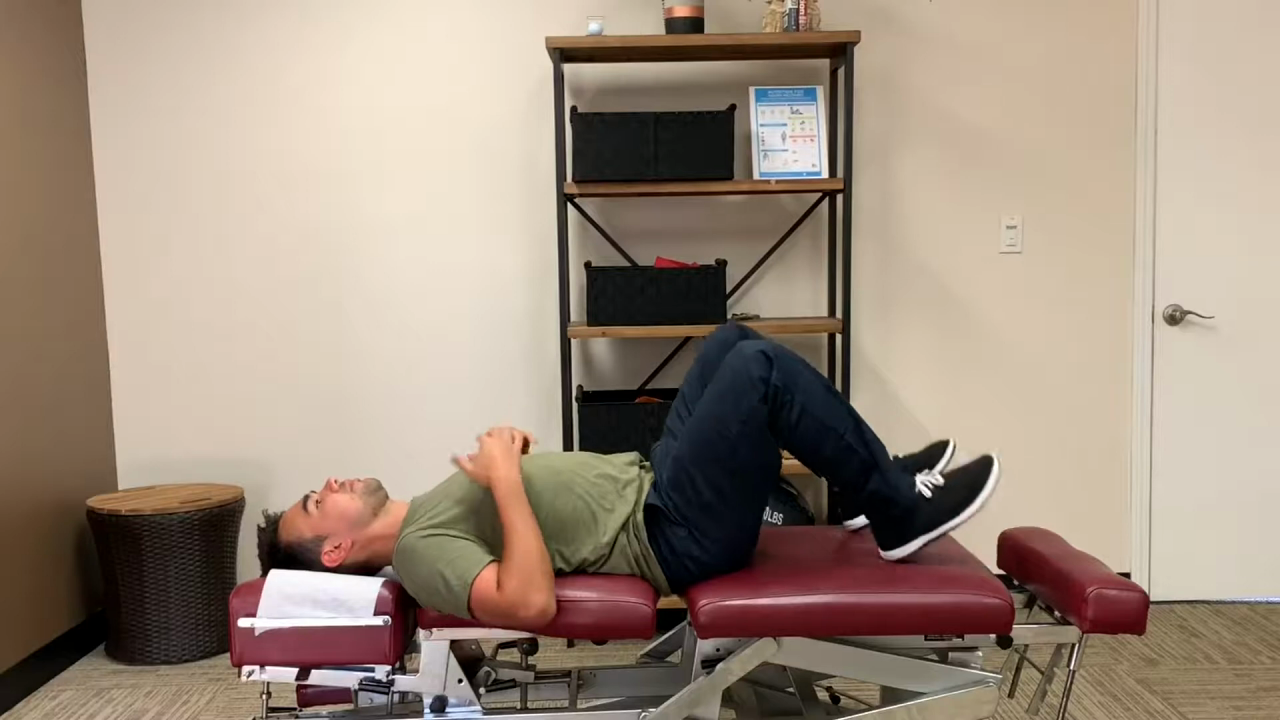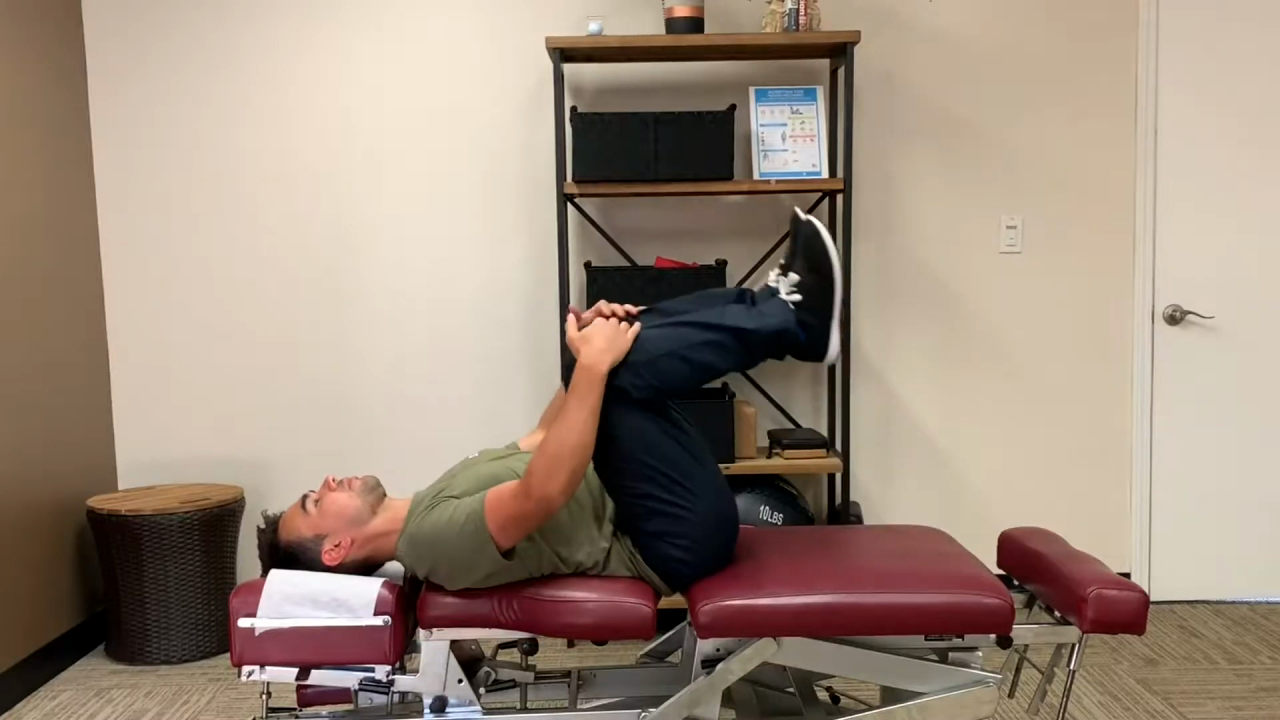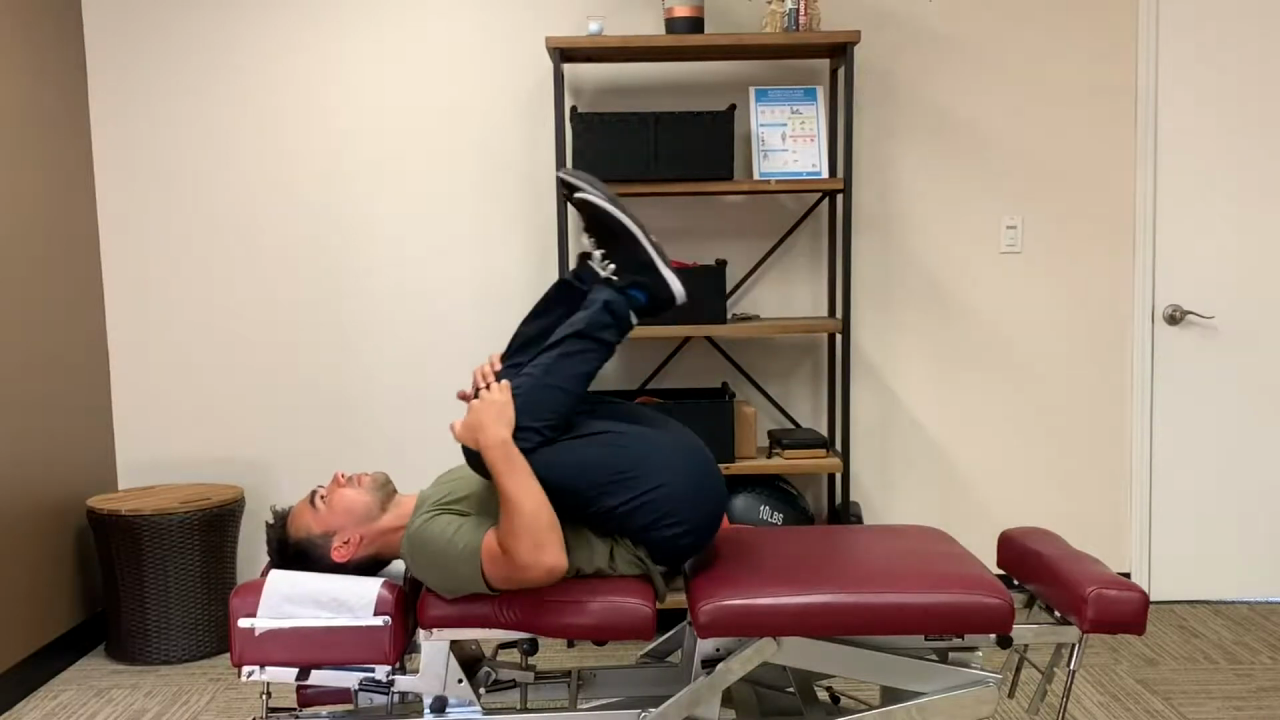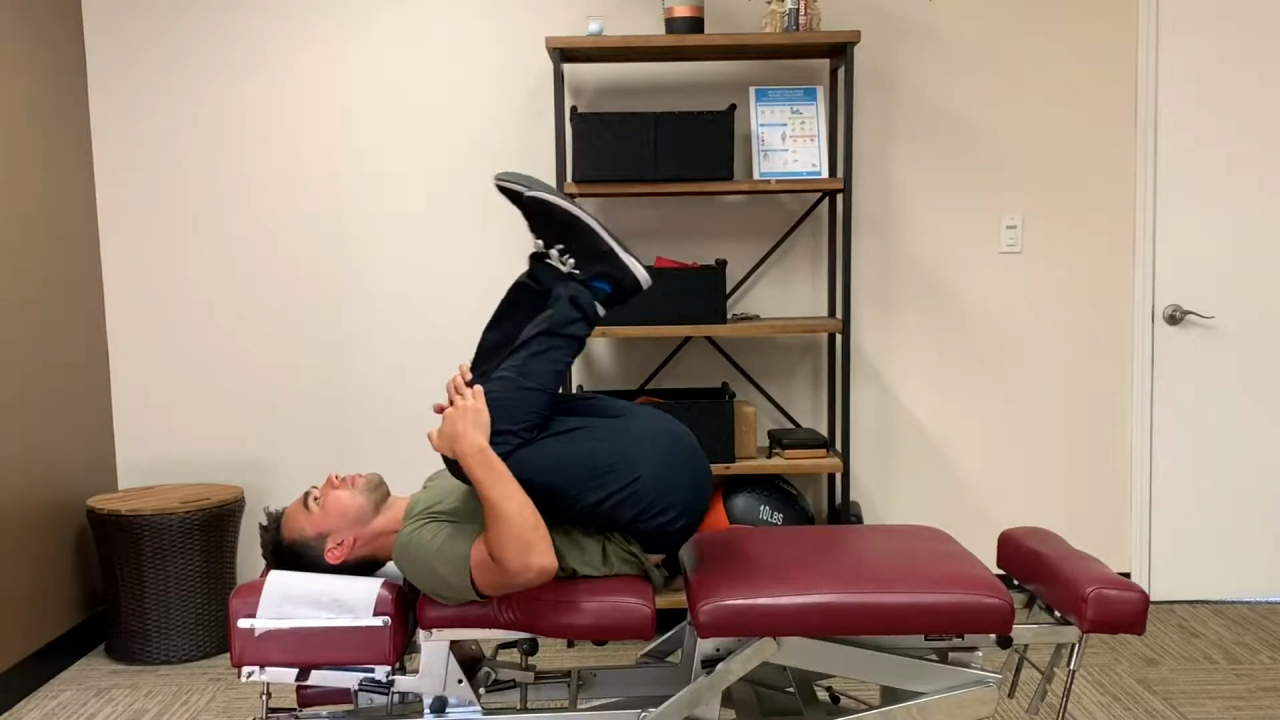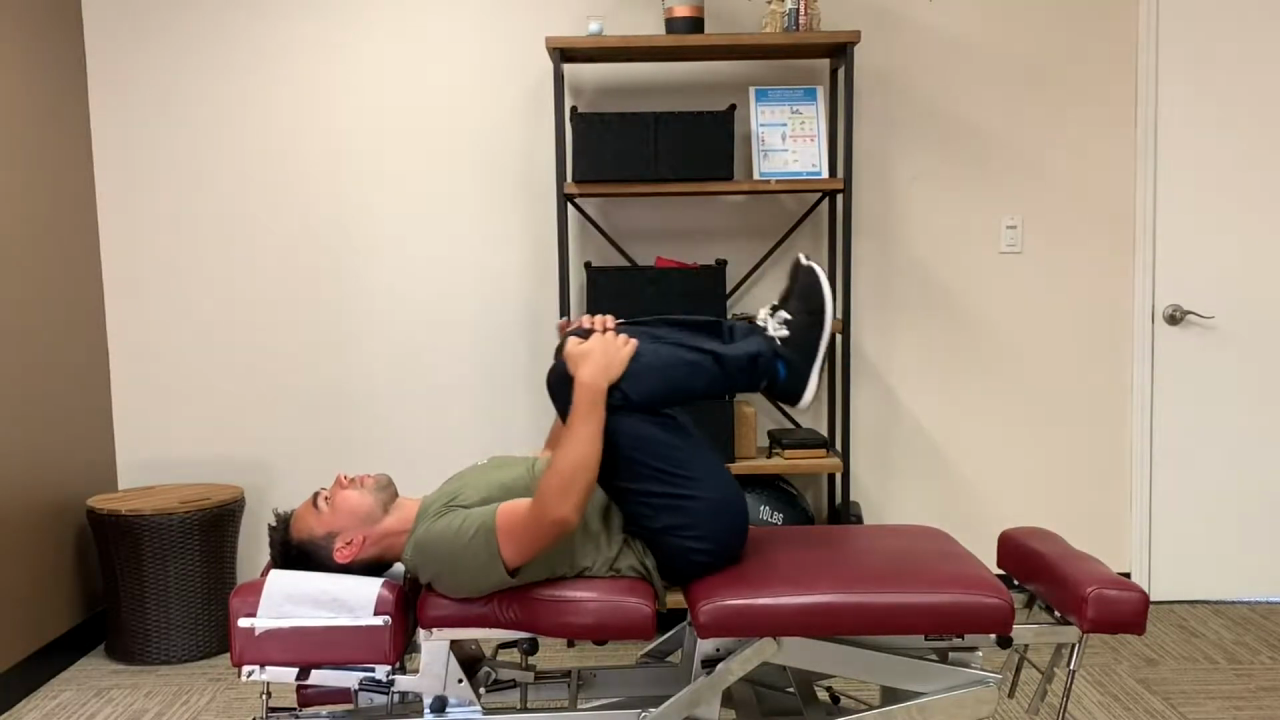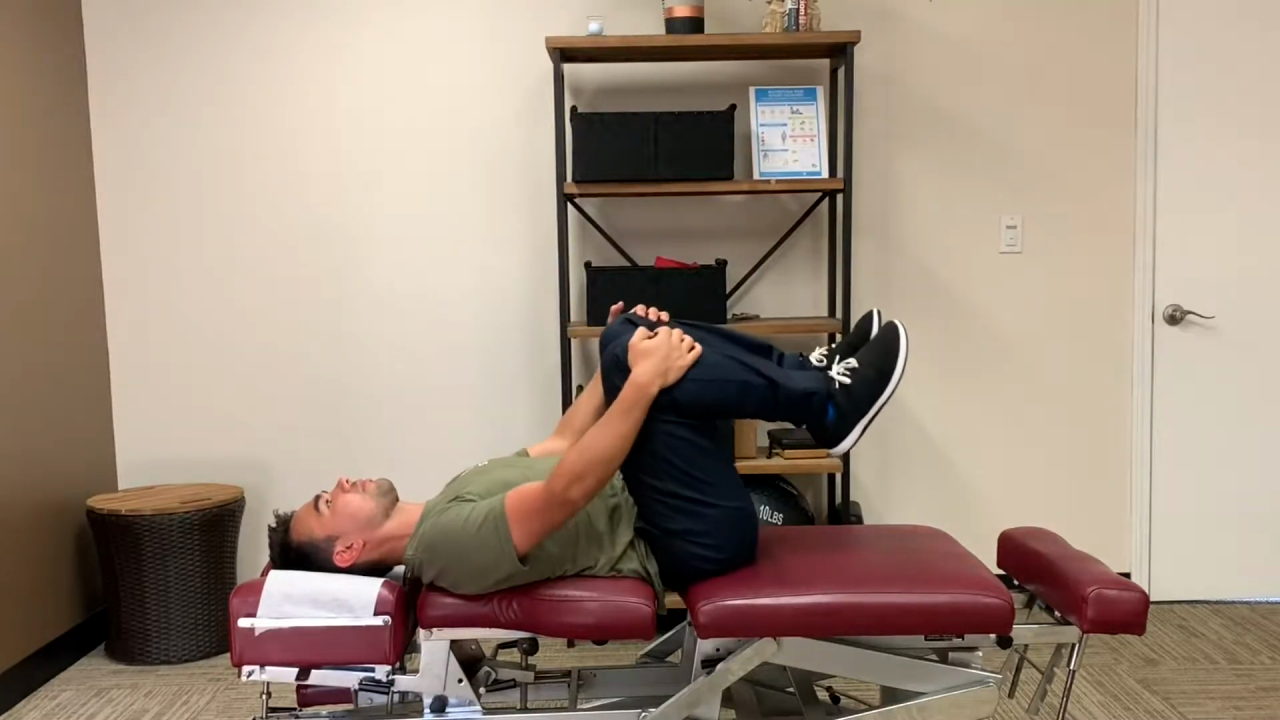
dt=0.7s
person 1, frame 1
left shoulder: (427, 518)
right shoulder: (420, 555)
right elbow: (531, 602)
left wrist: (510, 461)
right wrist: (506, 483)
left hip: (649, 488)
right hip: (675, 538)
left knee: (731, 344)
right knee: (756, 367)
left ankle: (871, 488)
right ankle: (900, 510)
person 1, frame 2
left shoulder: (436, 504)
right shoulder: (434, 539)
left elbow: (541, 439)
right elbow: (546, 489)
left wrist: (586, 356)
right wrist: (591, 367)
right hip: (681, 537)
left knee: (618, 344)
right knee: (616, 368)
left ankle: (777, 307)
right ankle: (791, 320)
person 1, frame 3
left shoulder: (436, 509)
right shoulder: (431, 542)
right elbow: (542, 558)
left wrist: (503, 392)
right wrist: (494, 439)
right hip: (674, 502)
left knee: (515, 387)
left ankle: (619, 281)
right ankle: (620, 288)
person 1, frame 4
left shoulder: (431, 507)
right shoulder: (423, 548)
right elbow: (532, 561)
left wrist: (473, 408)
right wrist: (471, 447)
left knee: (489, 401)
left ankle: (572, 276)
right ankle: (583, 287)
person 1, frame 5
left shoulder: (446, 507)
right shoulder: (441, 547)
left elbow: (554, 459)
right elbow: (558, 513)
left wrist: (588, 371)
right wrist: (592, 382)
right hip: (694, 530)
left knee: (588, 355)
right knee: (580, 371)
left ankle: (764, 344)
right ankle: (775, 360)
person 1, frame 6
left shoulder: (453, 506)
right shoulder: (447, 544)
left elbow: (559, 446)
right elbow: (569, 489)
left wrist: (627, 361)
right wrist: (645, 379)
left hip: (638, 504)
right hip: (698, 539)
left knee: (635, 340)
right knee: (645, 363)
left ankle: (814, 381)
right ankle: (825, 402)
